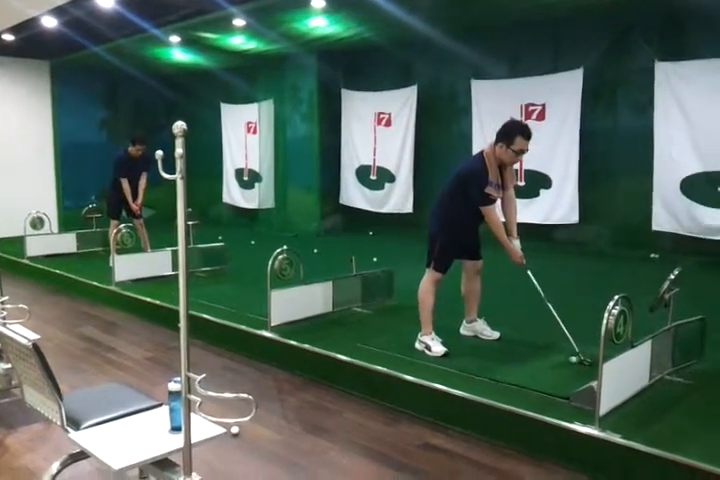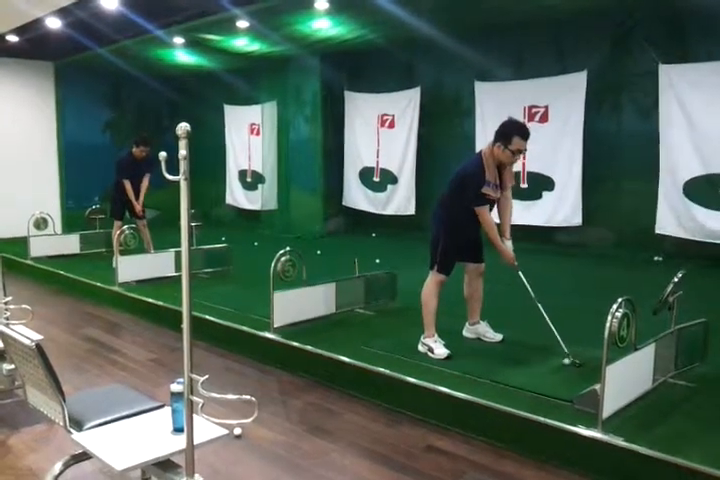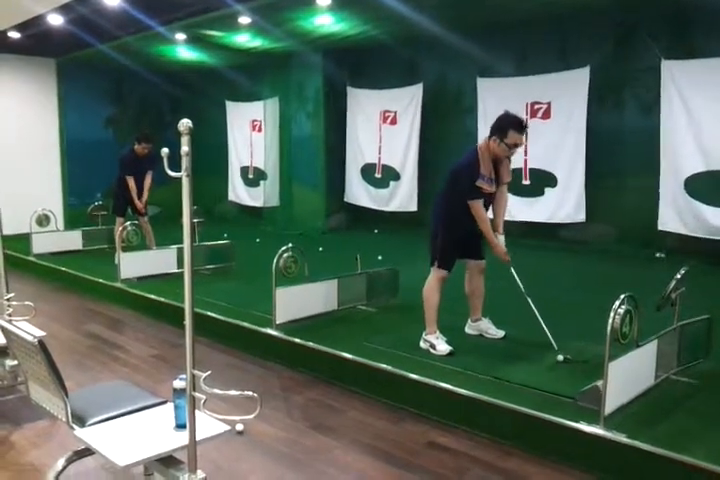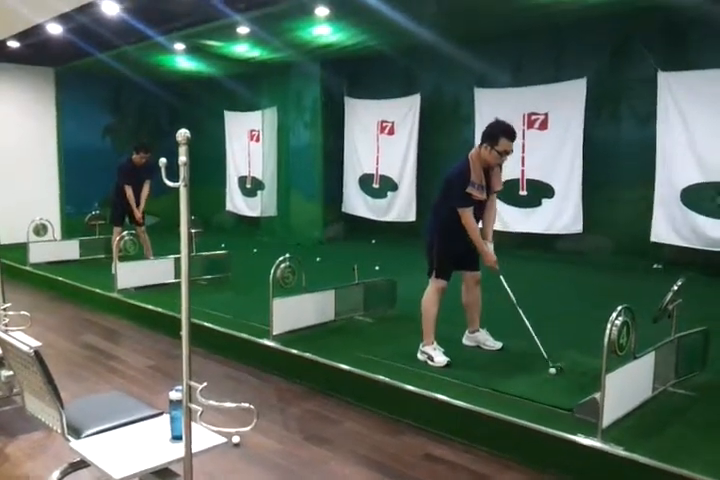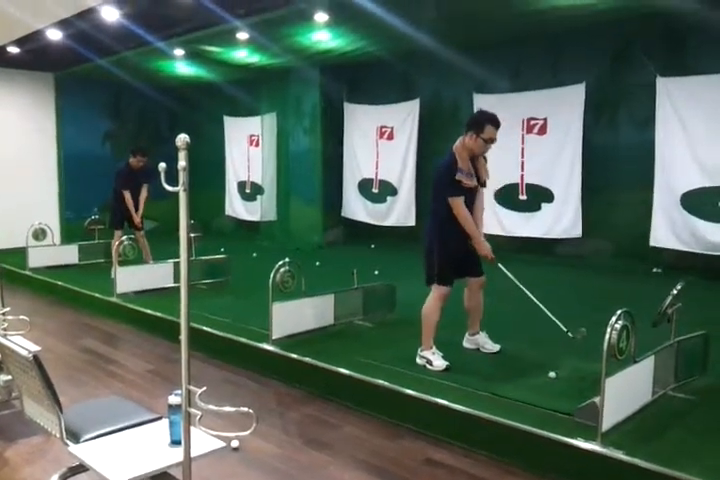
dt=0.4s
person 1, frame 1
left shoulder: (504, 162)
right shoulder: (477, 172)
left elbow: (509, 196)
right elbow: (490, 215)
left wrist: (515, 237)
right wrist: (510, 249)
left hip: (468, 223)
right hip: (446, 223)
left knee: (474, 267)
right knee: (434, 274)
left ankle: (471, 322)
right ankle: (425, 336)
person 1, frame 2
left shoulder: (504, 163)
right shoulder: (474, 172)
left elbow: (505, 196)
right elbow: (484, 215)
left wrist: (507, 237)
right wrist: (502, 249)
left hip: (469, 225)
right hip: (448, 224)
left knee: (476, 269)
right knee: (438, 276)
left ankle: (474, 324)
right ankle: (428, 338)
person 1, frame 3
left shoulder: (502, 158)
right shoulder: (470, 166)
left elbow: (501, 192)
right elbow: (477, 209)
left wrist: (499, 232)
right wrist: (495, 244)
left hip: (469, 222)
right hip: (448, 220)
left knee: (477, 266)
right knee: (439, 273)
left ankle: (476, 321)
right ankle: (430, 334)
person 1, frame 4
left shoulder: (494, 167)
right shoulder: (460, 174)
left elbow: (491, 202)
right elbow: (466, 217)
left wrist: (488, 241)
right wrist: (484, 252)
left hip: (466, 233)
right hip: (443, 231)
left knee: (473, 278)
right knee: (438, 283)
left ankle: (473, 332)
right ankle: (427, 345)
person 1, frame 5
left shoulder: (479, 161)
right shoulder: (449, 166)
left elbow: (478, 198)
right elbow: (459, 208)
left wrist: (479, 236)
right wrist: (479, 241)
left hip: (465, 235)
right hip: (443, 236)
left knee: (477, 281)
right knee: (440, 290)
left ankle: (473, 335)
right ankle: (426, 350)
person 2, frame 1
left shoulder: (145, 159)
right shoulder: (120, 159)
left elbow: (143, 178)
right elbow: (124, 183)
left wrist: (139, 199)
right wrist: (131, 203)
left hip: (134, 194)
right hip: (117, 194)
left knee: (139, 222)
right knee: (114, 223)
left ankle: (148, 251)
right ankle: (112, 255)
person 2, frame 2
left shoulder: (147, 160)
right shoulder: (124, 161)
left elbow: (145, 180)
right elbow: (127, 184)
left wrist: (140, 200)
right wrist: (134, 204)
left hip: (137, 195)
right hip: (120, 195)
left knee: (142, 223)
right knee: (118, 224)
left ankle: (151, 252)
right ankle: (116, 256)
person 2, frame 3
left shoulder: (151, 157)
right shoulder: (126, 158)
left elbow: (148, 177)
right elbow: (130, 181)
left wrist: (144, 197)
right wrist: (135, 201)
left hip: (139, 192)
right hip: (122, 192)
left knee: (144, 220)
right knee: (120, 220)
left ankle: (153, 249)
right ankle: (118, 252)
person 2, frame 4
left shoulder: (148, 167)
right shoulder: (124, 167)
left elbow: (146, 186)
right elbow: (128, 190)
left wrist: (141, 206)
right wrist: (135, 210)
left hip: (137, 202)
right hip: (120, 201)
left knee: (142, 230)
right knee: (117, 230)
left ankle: (150, 258)
right ankle: (115, 262)
person 2, frame 5
left shoulder: (146, 170)
right shoulder: (122, 171)
left elbow: (144, 190)
right elbow: (126, 195)
left wrist: (140, 211)
right wrist: (133, 215)
left hip: (135, 205)
right hip: (119, 205)
left knee: (140, 234)
right knee: (118, 234)
left ankle: (150, 263)
right ankle: (115, 267)
